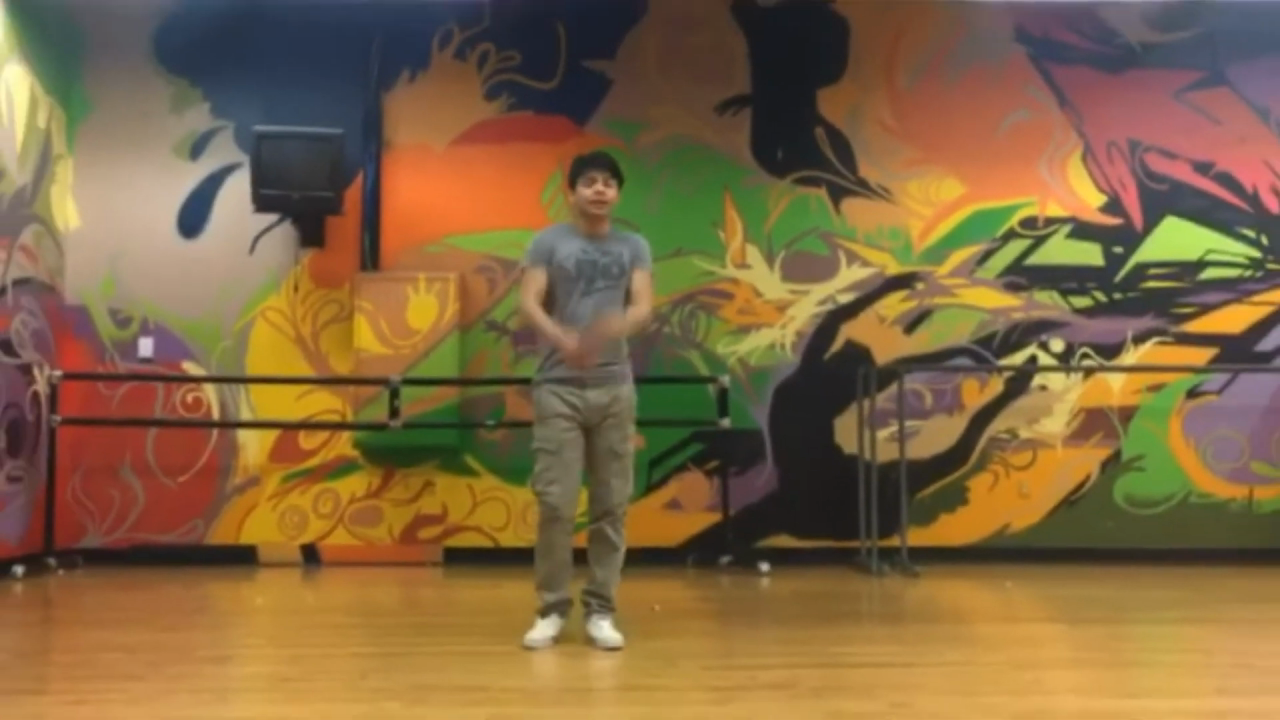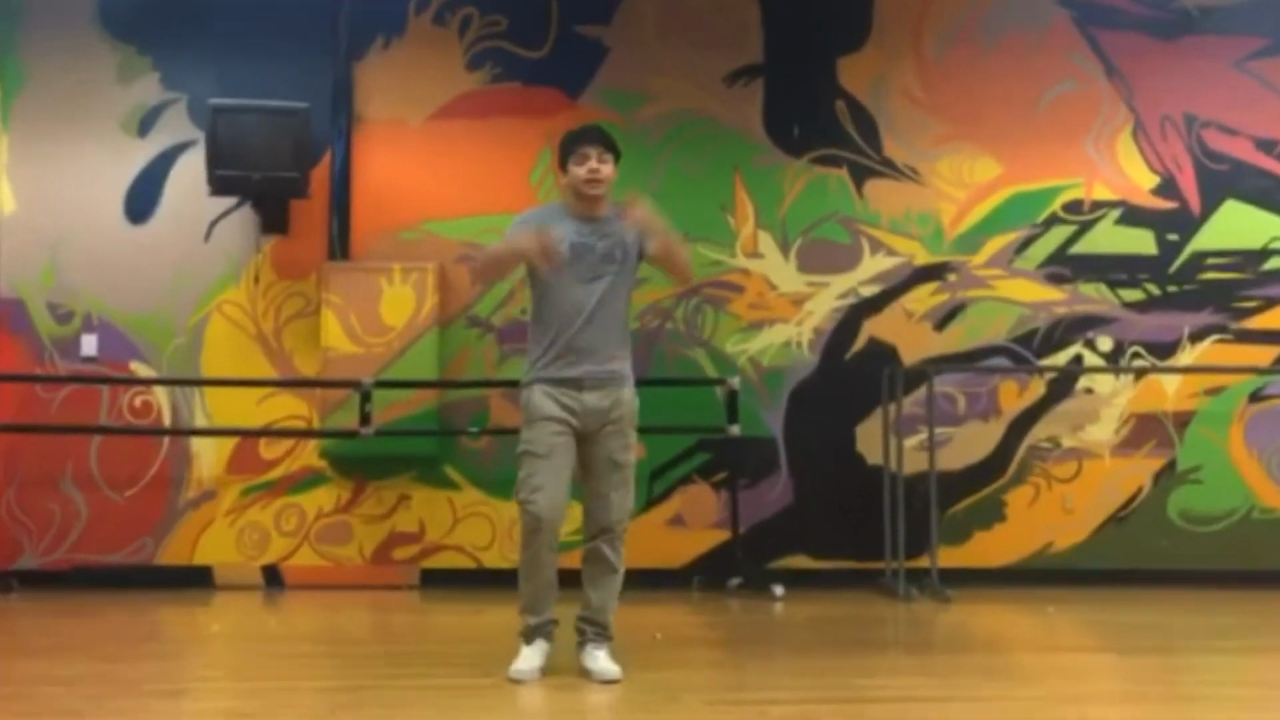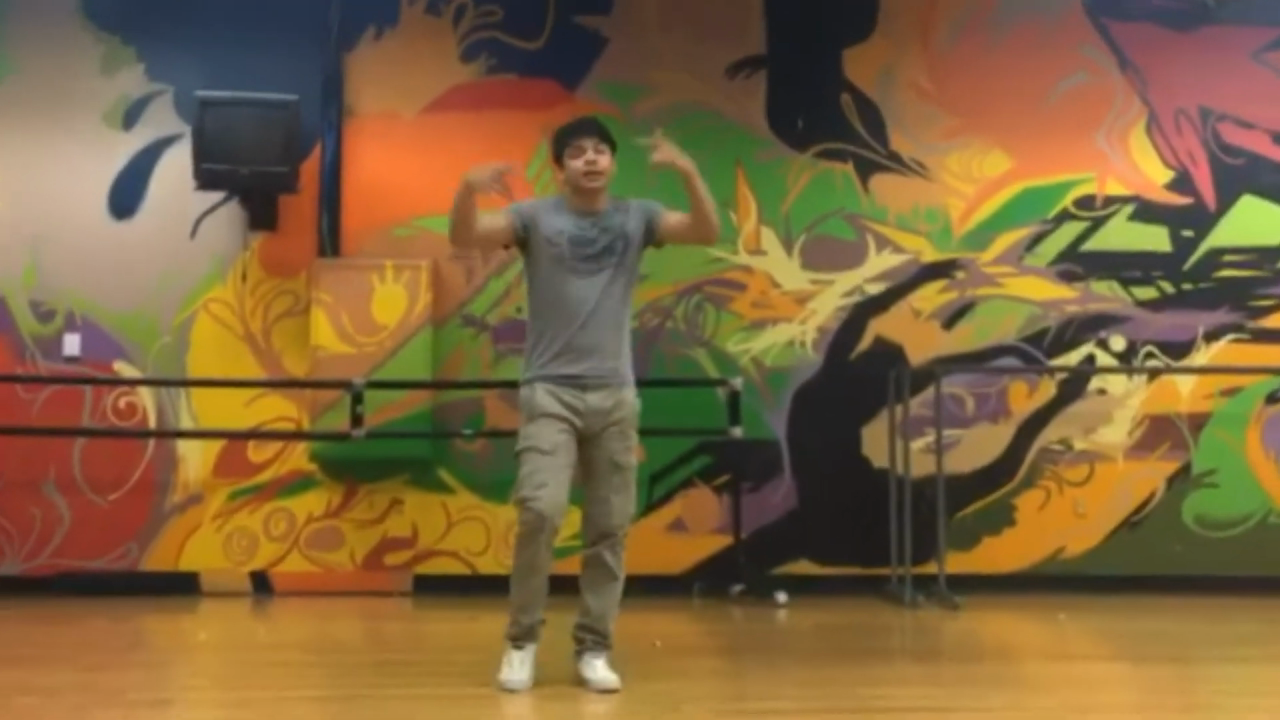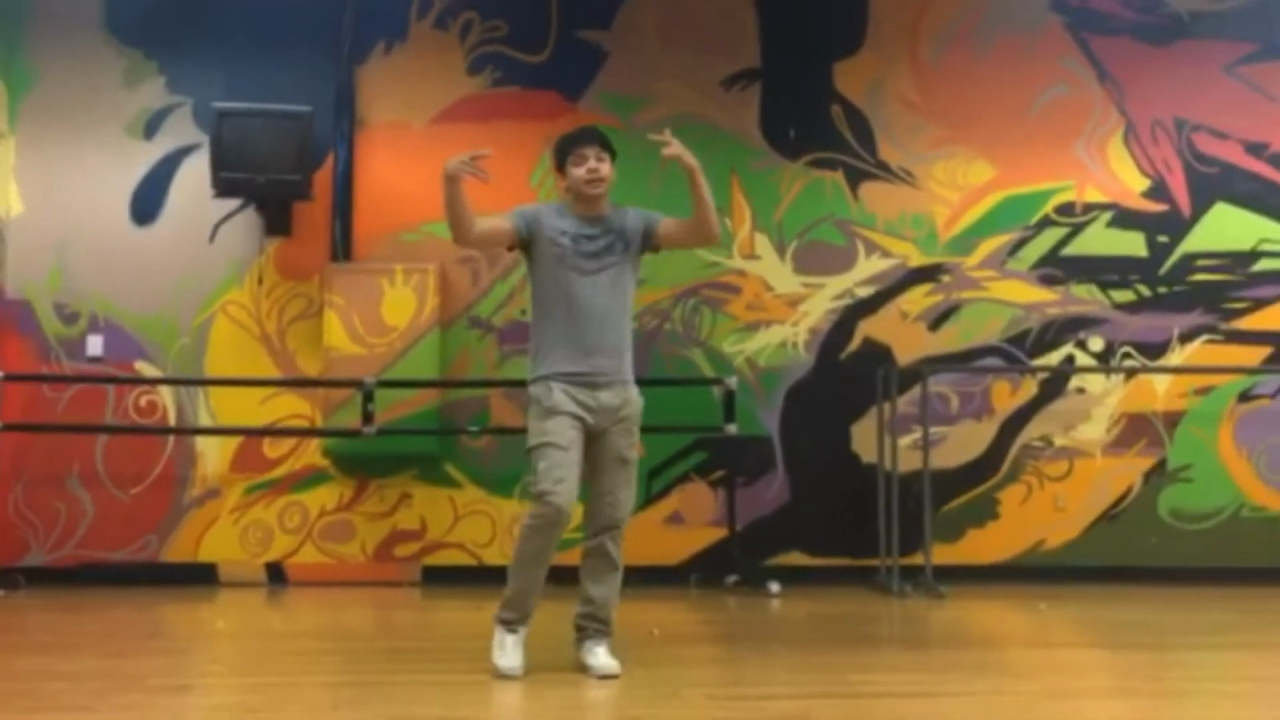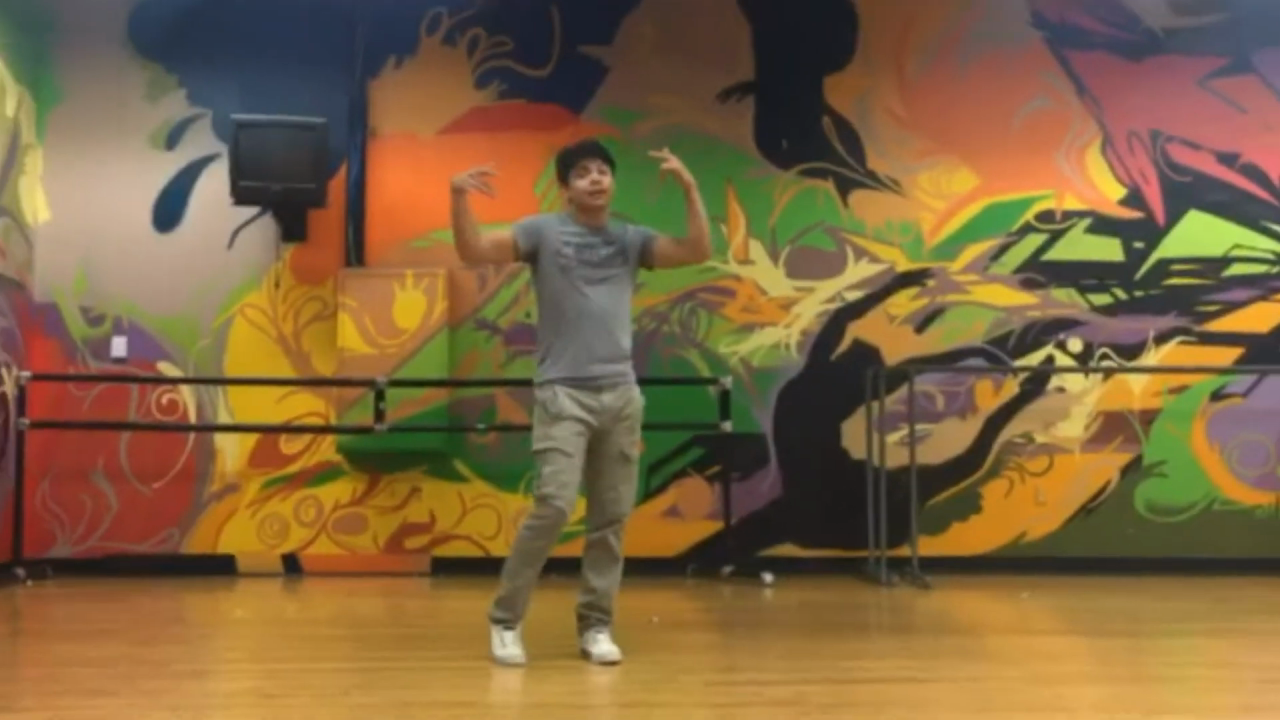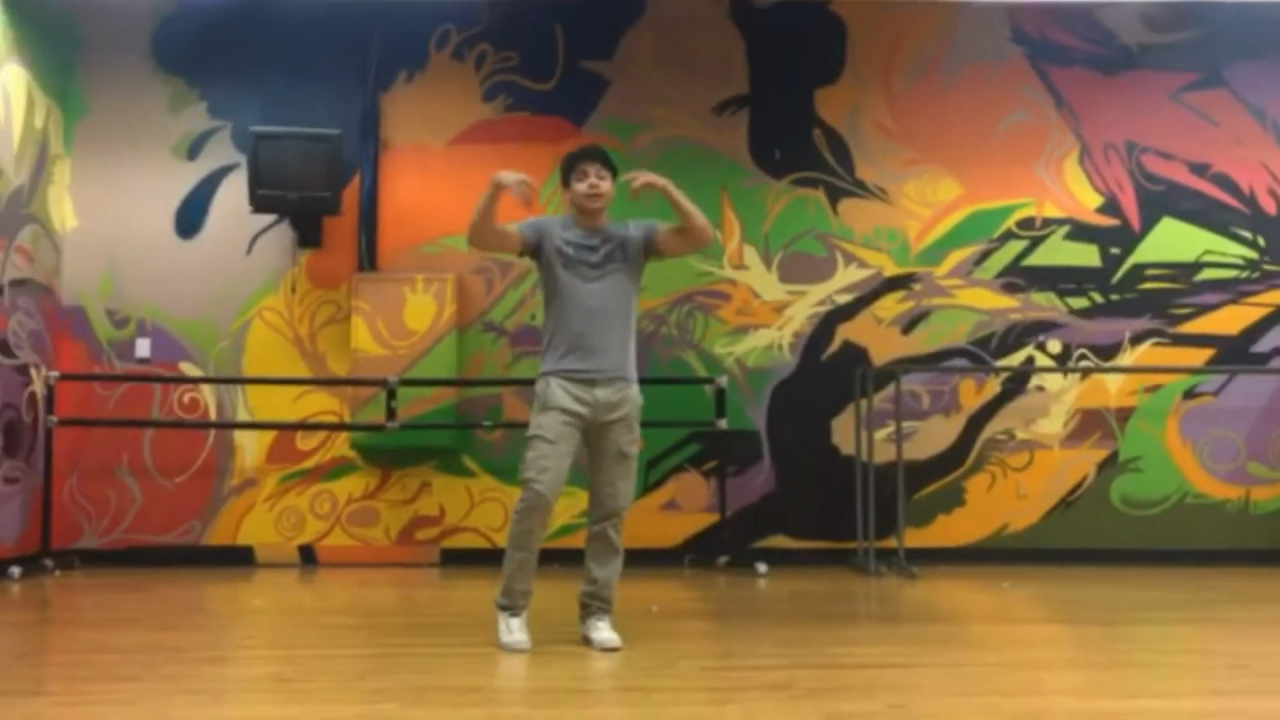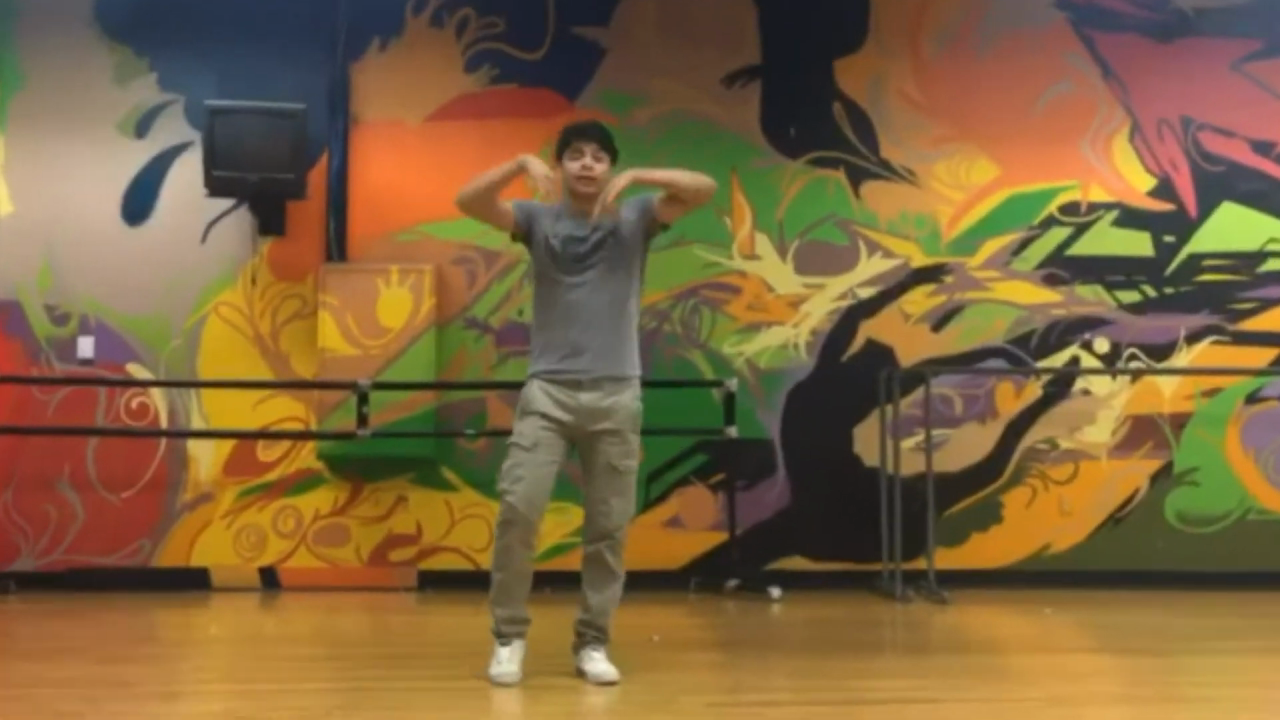
dt=0.1s
person 1, frame 1
left shoulder: (634, 247)
right shoulder: (547, 243)
left elbow: (645, 303)
right elbow: (529, 304)
left wrist: (622, 323)
right wrist: (558, 338)
left hip: (615, 389)
right hip: (557, 390)
left knee: (611, 505)
right knee: (556, 502)
left ankle: (601, 609)
right ankle: (552, 607)
person 1, frame 2
left shoulder: (633, 229)
right shoulder: (538, 222)
left elbow: (685, 272)
right elbow: (483, 269)
left wrist: (657, 227)
right wrist: (518, 247)
left hip: (614, 392)
right hip: (549, 391)
left knee: (609, 520)
right knee: (541, 511)
left ankle: (595, 638)
right ankle: (536, 633)
person 1, frame 3
left shoulder: (635, 218)
right shoulder: (536, 217)
left elbow: (708, 230)
right elbow: (466, 238)
left wrist: (688, 173)
right wrist: (468, 190)
left hip: (616, 393)
right hip: (550, 391)
left knee: (608, 525)
right knee: (540, 509)
left ankle: (593, 646)
right ankle: (523, 636)
person 1, frame 4
left shoulder: (633, 224)
right shoulder: (539, 221)
left elbow: (705, 234)
right elbow: (467, 236)
left wrist: (692, 170)
right wrist: (452, 185)
left hip: (619, 392)
right hip: (557, 388)
left knee: (610, 518)
right knee: (553, 503)
left ankle: (594, 635)
right ankle: (511, 621)
person 1, frame 5
left shoulder: (632, 237)
right shoulder: (542, 232)
left elbow: (697, 253)
right elbow: (472, 253)
left wrist: (688, 187)
right wrist: (459, 198)
left hip: (621, 393)
right hip: (561, 392)
left knee: (611, 513)
right knee: (553, 505)
left ankle: (595, 622)
right ankle: (505, 617)
person 1, frame 6
left shoulder: (635, 235)
right shoulder: (546, 232)
left elbow: (702, 238)
right elbow: (481, 239)
left wrist: (665, 187)
right wrist: (495, 189)
left hip: (620, 390)
right hip: (561, 385)
left knee: (611, 508)
right knee: (539, 493)
left ankle: (597, 613)
right ankle: (511, 606)
person 1, frame 7
left shoulder: (636, 216)
right shoulder: (538, 218)
left elbow: (703, 189)
right elbow: (468, 201)
left wrist: (631, 180)
right wrist: (522, 164)
left hip: (617, 394)
right hip: (547, 390)
left knee: (609, 525)
right knee: (519, 506)
left ankle: (593, 641)
right ankle: (508, 634)
